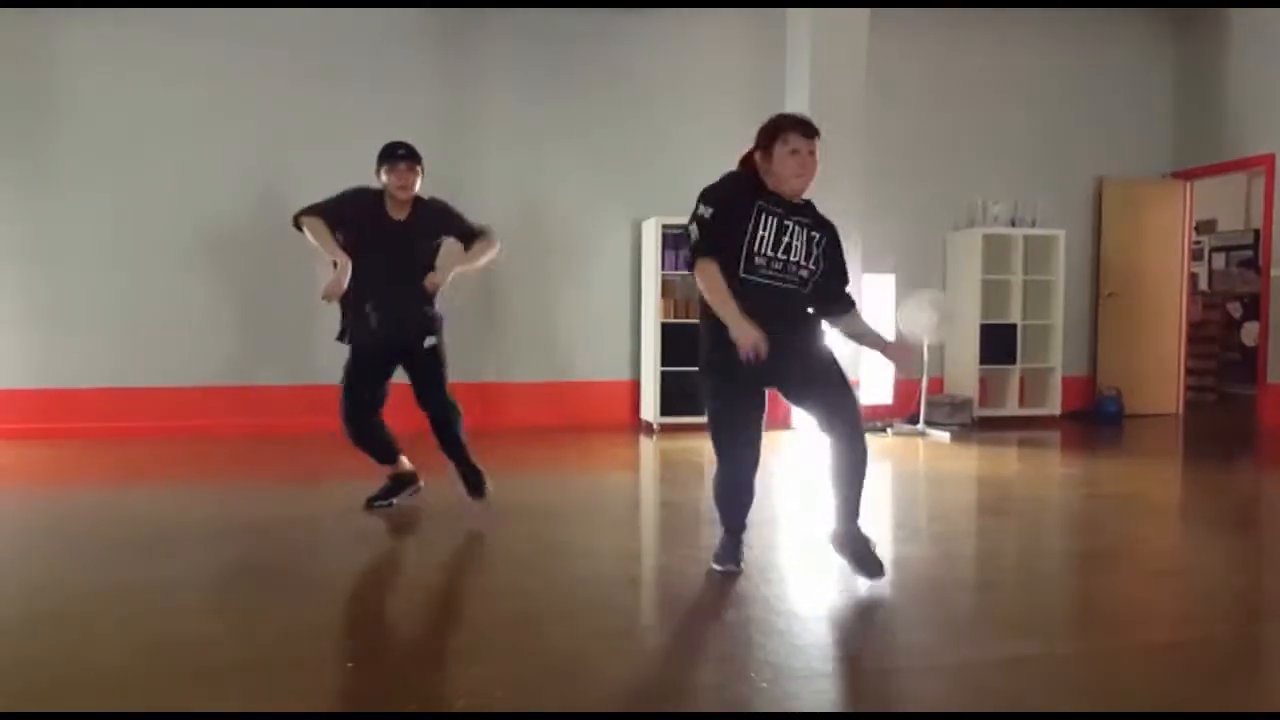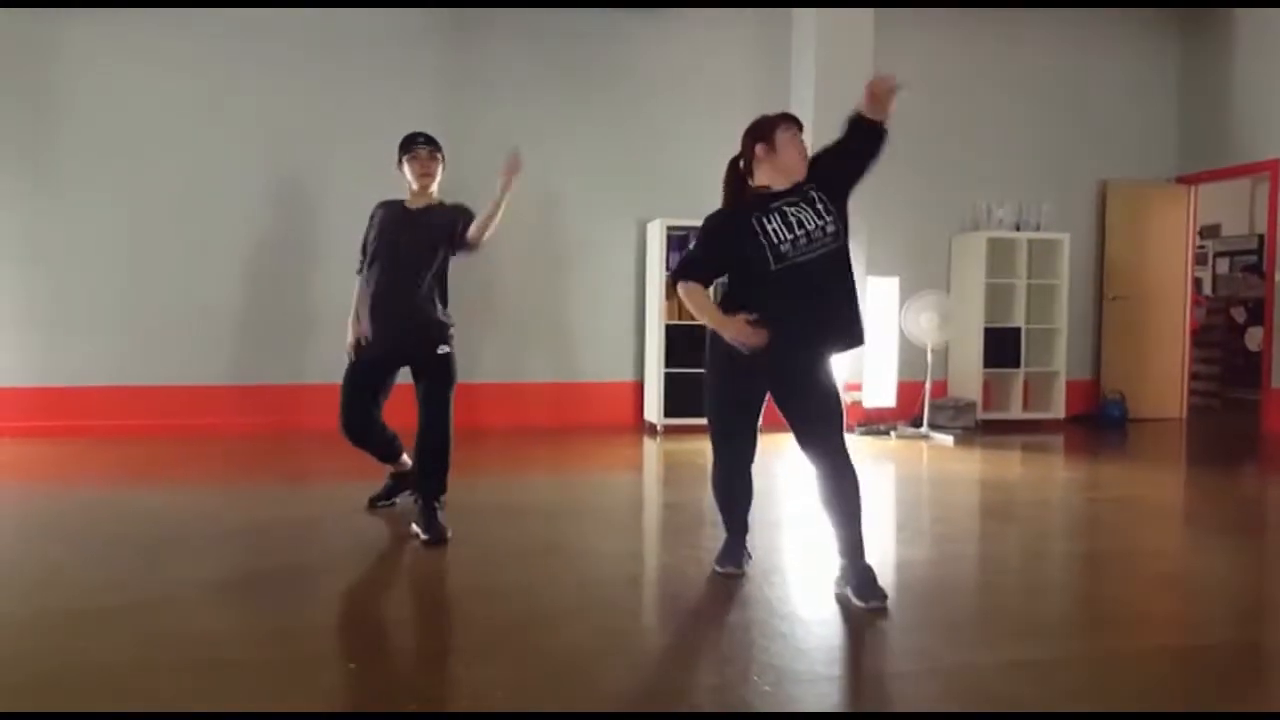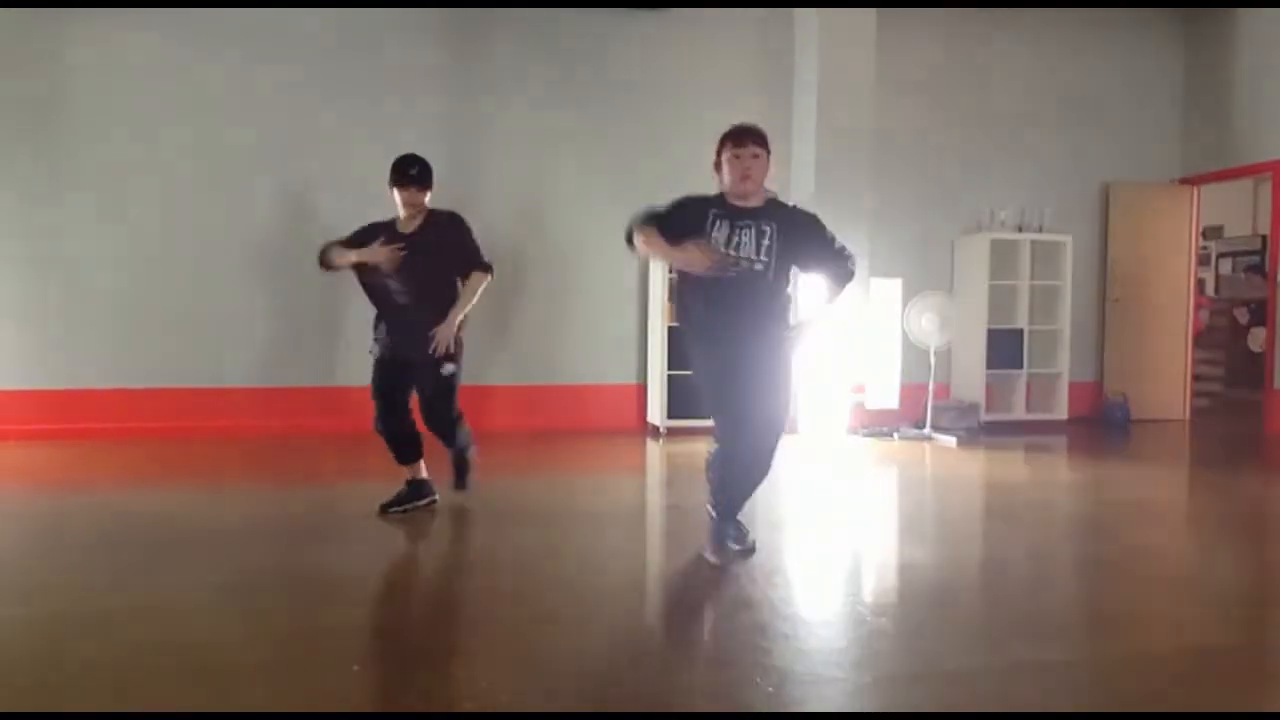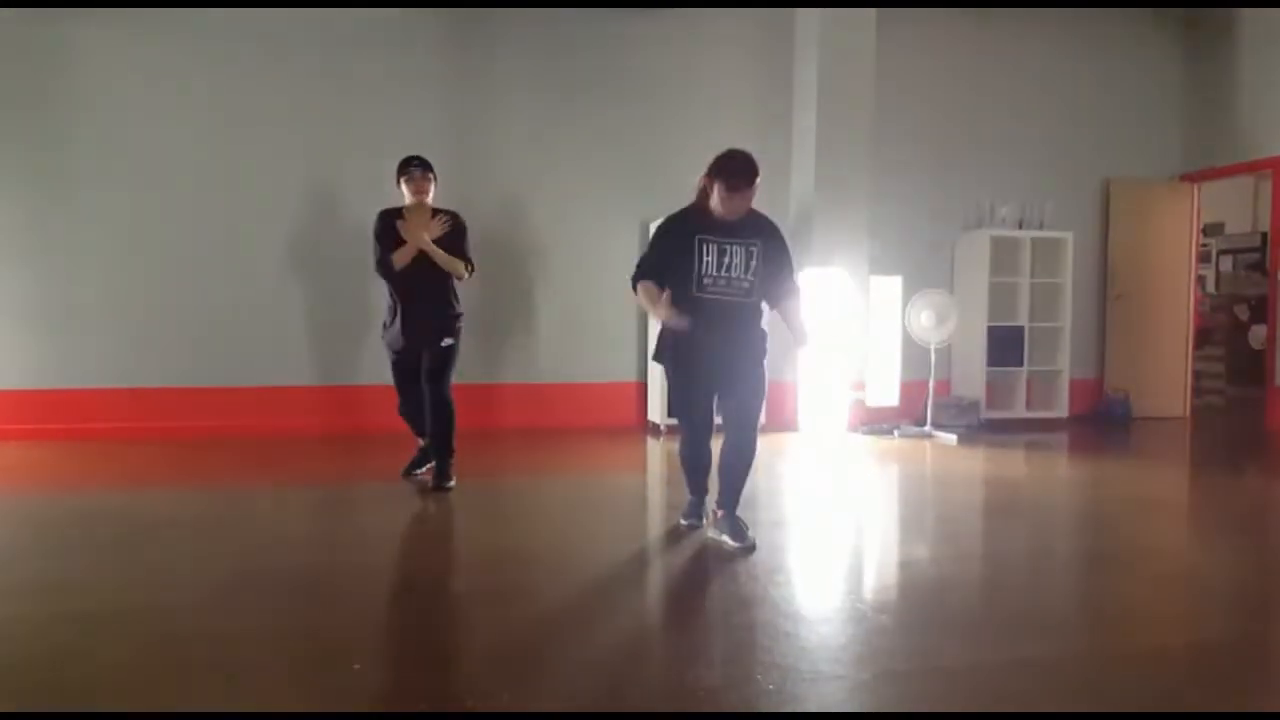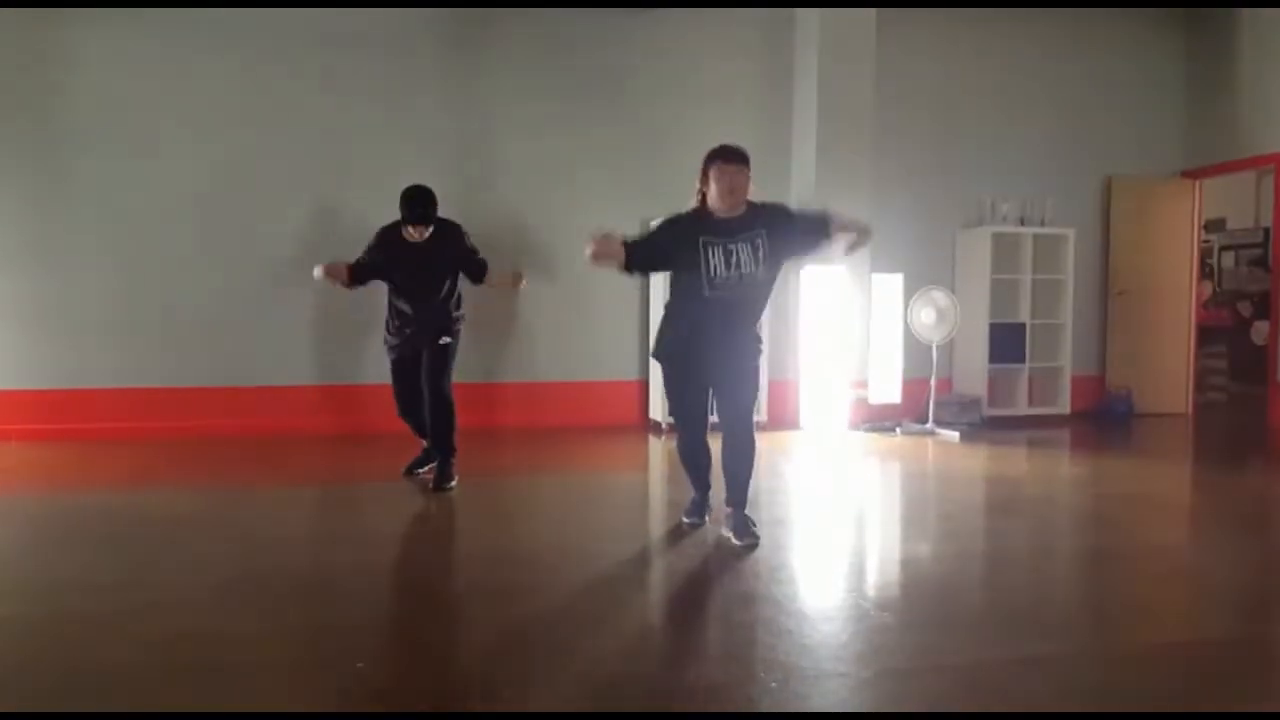
dt=0.5s
person 1, frame 1
left shoulder: (821, 227)
right shoulder: (732, 195)
left elbow: (837, 307)
right elbow: (703, 257)
left wrist: (881, 345)
right wrist: (736, 323)
left hip: (799, 346)
right hip: (731, 347)
left knee: (847, 426)
right knee: (737, 454)
left ankle: (847, 530)
right ankle: (731, 537)
person 1, frame 2
left shoulder: (826, 182)
right shoulder: (732, 218)
left elbow: (865, 133)
right elbow: (686, 280)
left wrist: (877, 100)
right wrist: (721, 324)
left hip: (806, 354)
right hip: (739, 352)
left knee: (830, 454)
right knee: (732, 455)
left ankle: (853, 564)
right ankle: (734, 540)
person 1, frame 3
left shoulder: (793, 221)
right shoulder: (695, 211)
left elbow: (842, 264)
right elbow: (640, 233)
right wrist: (677, 255)
left hip: (767, 348)
right hip: (714, 348)
left knee: (761, 441)
right knee: (736, 438)
left ankle: (726, 510)
right ankle: (721, 517)
person 1, frame 4
left shoulder: (765, 233)
right shoulder: (679, 227)
left elbow: (783, 288)
right elbow: (648, 279)
left wrist: (797, 328)
right wrist: (662, 311)
left hip: (743, 350)
right hip: (688, 350)
left knee: (742, 433)
right knee: (694, 430)
left ankle: (726, 513)
right ankle: (696, 499)
person 1, frame 5
left shoulder: (775, 221)
right shoulder: (683, 229)
left elbow: (816, 227)
right elbow: (634, 256)
left wrist: (847, 228)
right wrist: (609, 250)
left hip: (740, 344)
right hip: (685, 347)
left knee: (738, 426)
right knee: (690, 428)
left ankle: (737, 511)
right ankle: (700, 496)
person 2, frame 1
left shoulder: (433, 213)
right shoulder: (359, 204)
left elbow: (486, 243)
right elbow: (307, 218)
left wrist: (450, 268)
right wrist: (340, 259)
left hip: (419, 328)
right hip: (369, 331)
left knee: (435, 399)
right knee: (359, 415)
left ankle: (464, 464)
right ankle: (401, 473)
person 2, frame 2
left shoulder: (453, 215)
right shoulder: (384, 213)
left elbow: (475, 237)
right elbow: (365, 268)
left wrist: (505, 185)
right wrist: (354, 319)
left hip: (428, 331)
right hip: (378, 333)
left knee: (435, 416)
right knee: (356, 419)
left ankle: (428, 508)
right ankle: (402, 468)
person 2, frame 3
left shoulder: (448, 225)
right shoulder: (375, 233)
left elbow: (481, 270)
right elbow: (328, 256)
left wrist: (454, 318)
right wrist: (359, 256)
left hip: (436, 335)
right hip: (392, 338)
left knee: (438, 411)
right knee: (388, 409)
left ankle: (463, 450)
right ankle: (419, 483)
person 2, frame 4
left shoulder: (452, 223)
right shoulder: (387, 221)
left elbow: (463, 269)
right elbow: (387, 265)
left wrist: (427, 244)
right wrist: (416, 243)
left hip: (443, 324)
right hip: (401, 325)
left knee: (437, 390)
right knee: (409, 397)
left ankle: (444, 462)
right ankle: (427, 446)
person 2, frame 5
left shoulder: (452, 234)
right shoulder: (386, 238)
left elbow: (479, 271)
right elbow: (357, 272)
left wrist: (506, 280)
right wrist: (335, 271)
left hip: (442, 328)
right hip: (401, 331)
left knee: (436, 389)
right knee: (407, 398)
left ankle: (446, 461)
right ankle: (431, 447)
